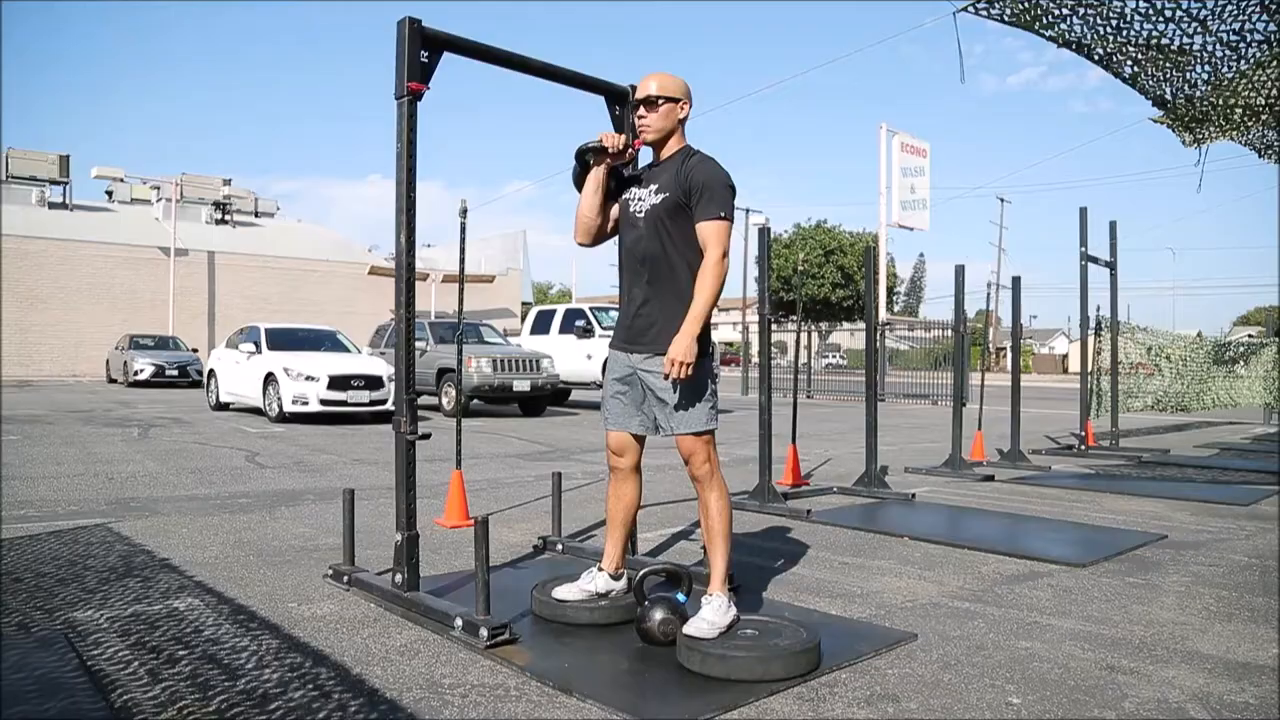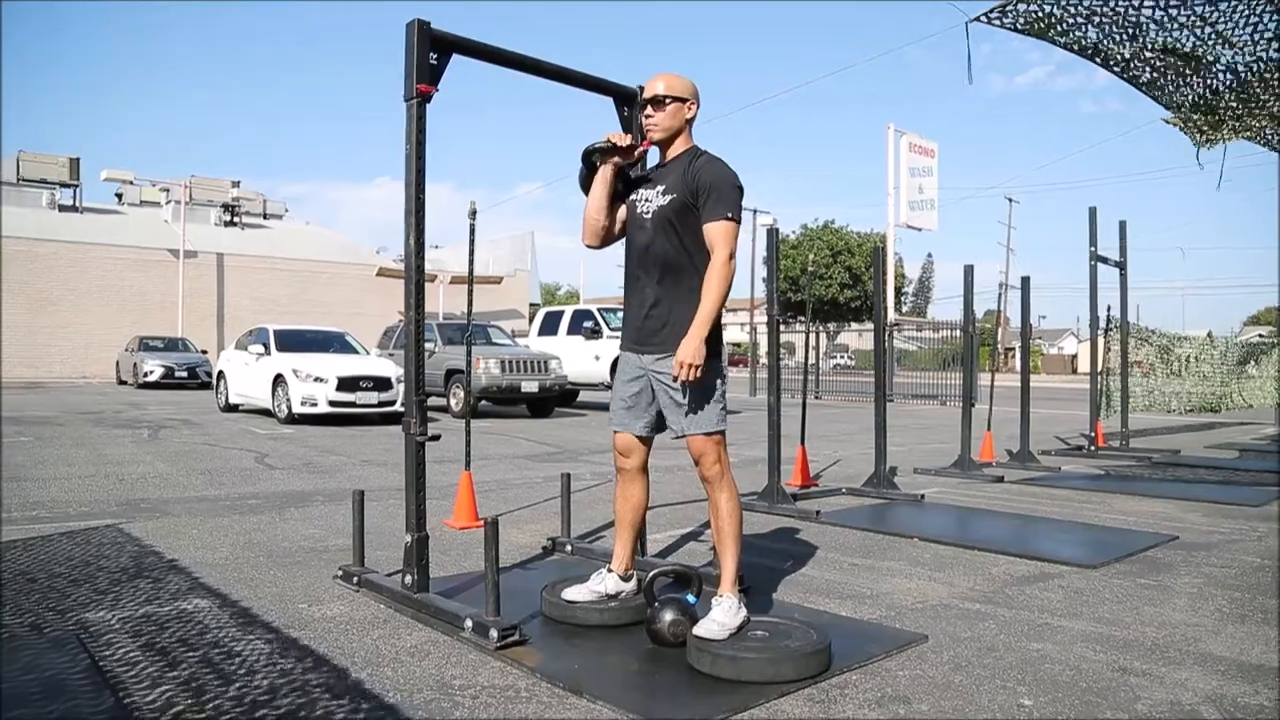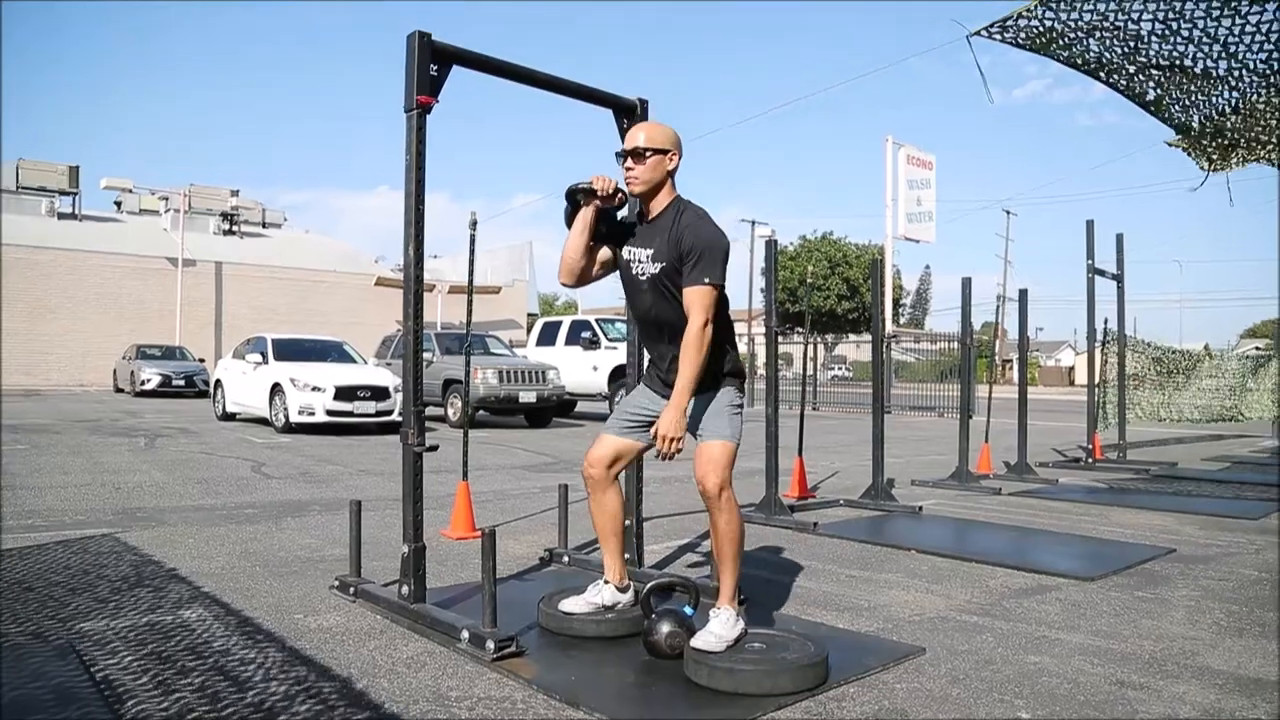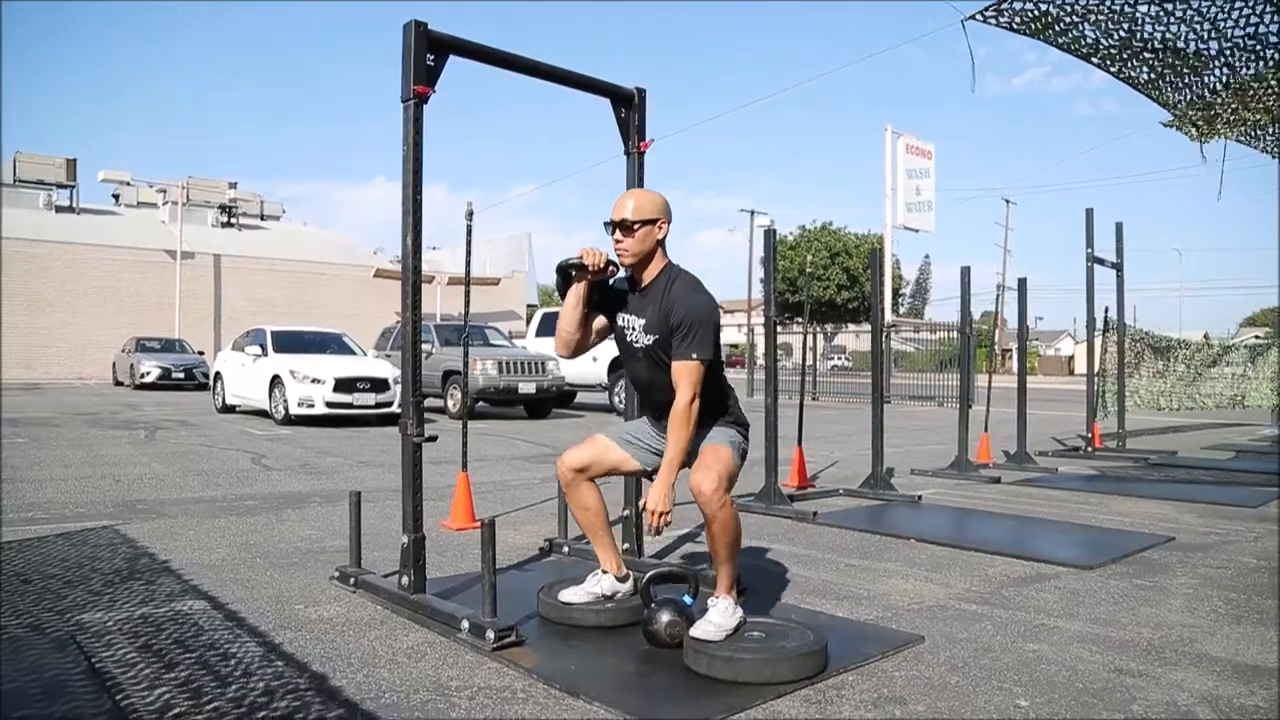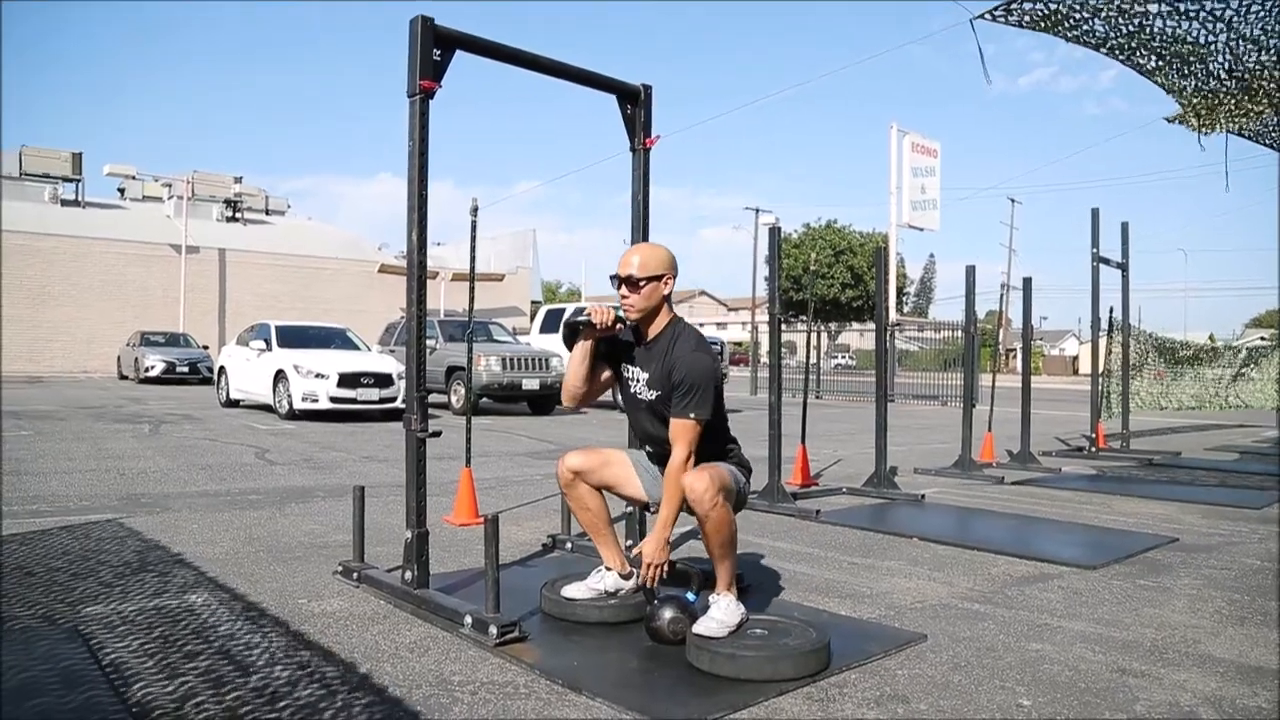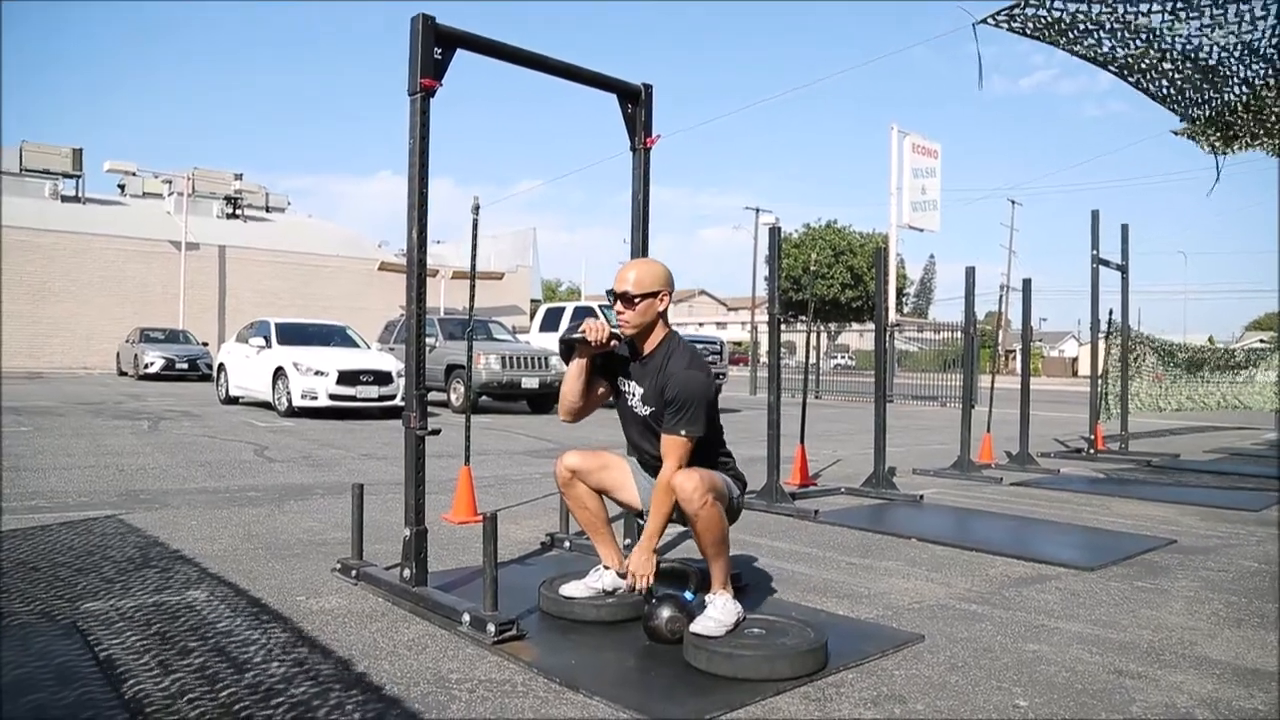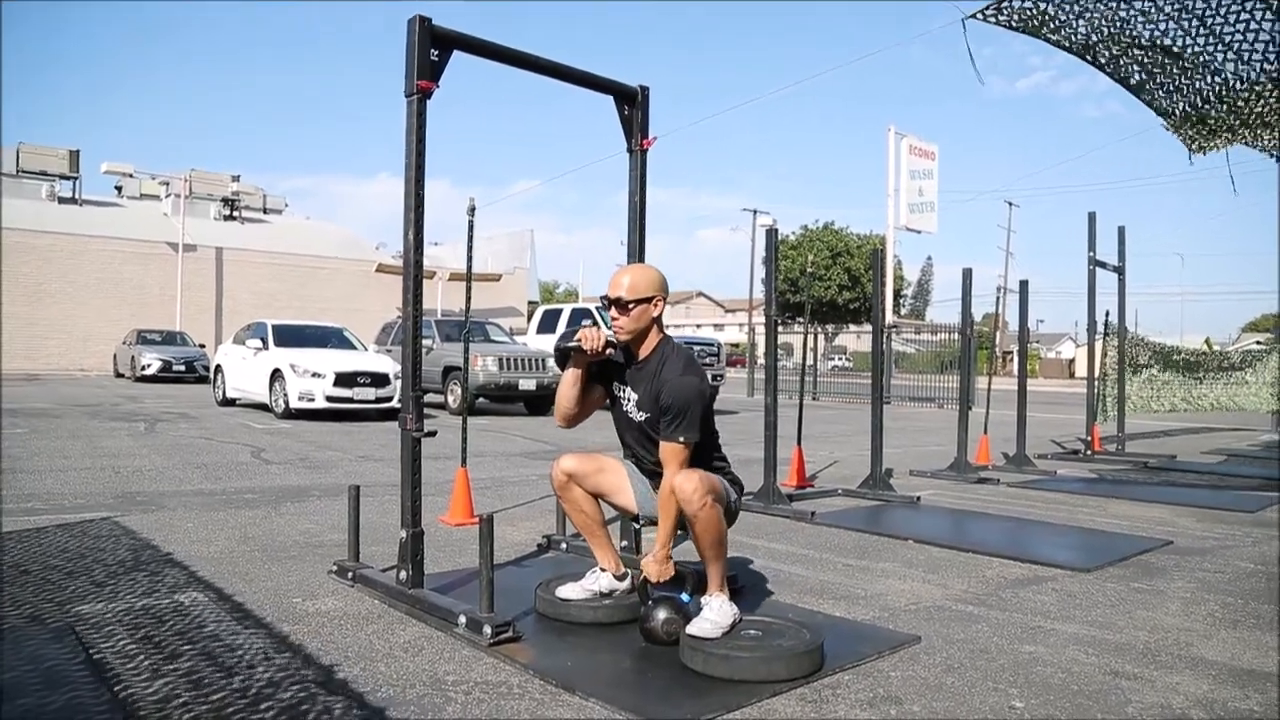
dt=0.4s
person 1, frame 1
left shoulder: (702, 173)
right shoulder: (636, 181)
left elbow: (715, 257)
right elbow: (586, 233)
left wrist: (688, 334)
right wrist: (600, 167)
left hip: (675, 346)
right hip: (626, 346)
left knee: (700, 463)
right knee: (620, 458)
left ankle: (718, 596)
right ankle: (610, 572)
person 1, frame 2
left shoulder: (710, 173)
right shoulder: (643, 181)
left elbow: (721, 258)
right elbow: (595, 235)
left wrist: (697, 337)
right wrist: (609, 167)
left hip: (687, 347)
right hip: (636, 347)
left knee: (710, 463)
right knee: (627, 459)
left ankle: (729, 597)
right ankle: (619, 574)
person 1, frame 3
left shoulder: (696, 230)
right shoulder: (626, 229)
left elbow: (700, 324)
right elbow: (570, 276)
left wrist: (676, 410)
right wrist: (589, 210)
left hip: (712, 383)
right hip: (657, 380)
left knee: (711, 480)
right knee: (596, 465)
left ankle: (727, 611)
right ankle: (615, 585)
person 1, frame 4
left shoulder: (688, 300)
right shoulder: (618, 292)
left elbow: (688, 400)
right elbow: (567, 346)
left wrist: (663, 482)
right wrist: (580, 284)
left hip: (714, 427)
right hip: (657, 424)
left knee: (706, 485)
right knee: (571, 465)
left ankle: (726, 599)
right ankle: (614, 575)
person 1, frame 5
left shoulder: (691, 356)
right shoulder: (622, 340)
left elbow: (684, 455)
right elbow: (573, 397)
left wrist: (659, 536)
right wrist: (587, 338)
left hip: (717, 471)
right hip: (658, 466)
left knee: (698, 486)
right knee: (572, 467)
left ankle: (726, 597)
right ankle: (618, 571)
person 1, frame 6
left shoulder: (685, 372)
right shoulder: (617, 352)
left elbow: (673, 469)
right elbow: (570, 411)
left wrist: (645, 547)
right wrist: (583, 353)
left hip: (713, 485)
left knee: (687, 485)
right knee: (570, 467)
left ankle: (722, 596)
right ankle: (614, 569)
person 1, frame 7
left shoulder: (679, 378)
right shoulder: (613, 358)
left elbow: (675, 475)
right elbow: (566, 417)
left wrist: (661, 552)
right wrist: (578, 361)
left hip: (710, 488)
left knee: (688, 488)
right knee: (566, 470)
left ankle: (719, 598)
right ankle: (612, 572)
